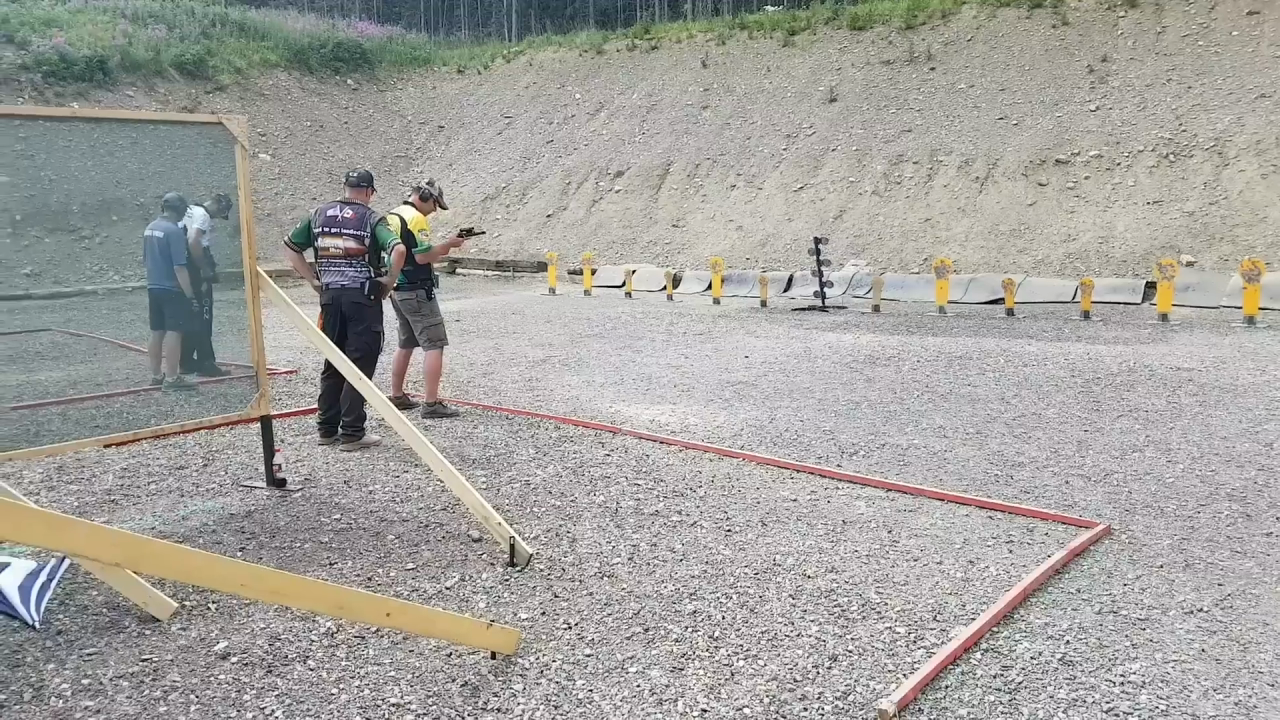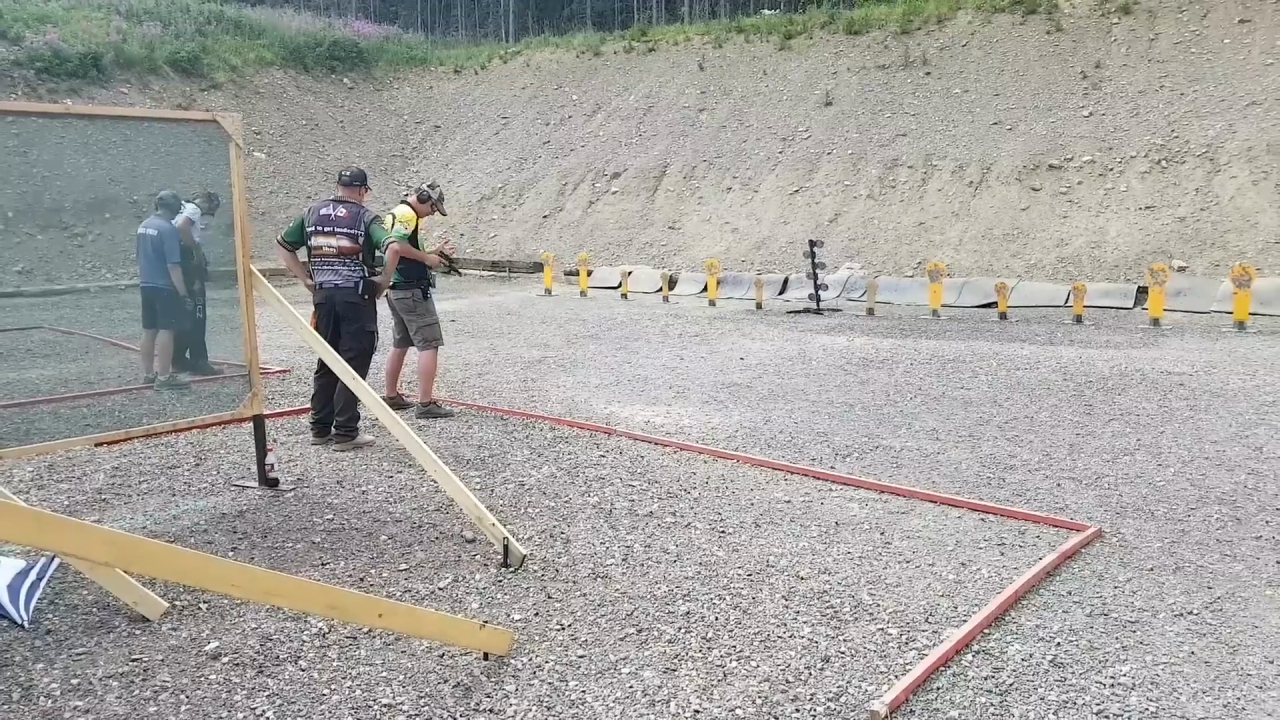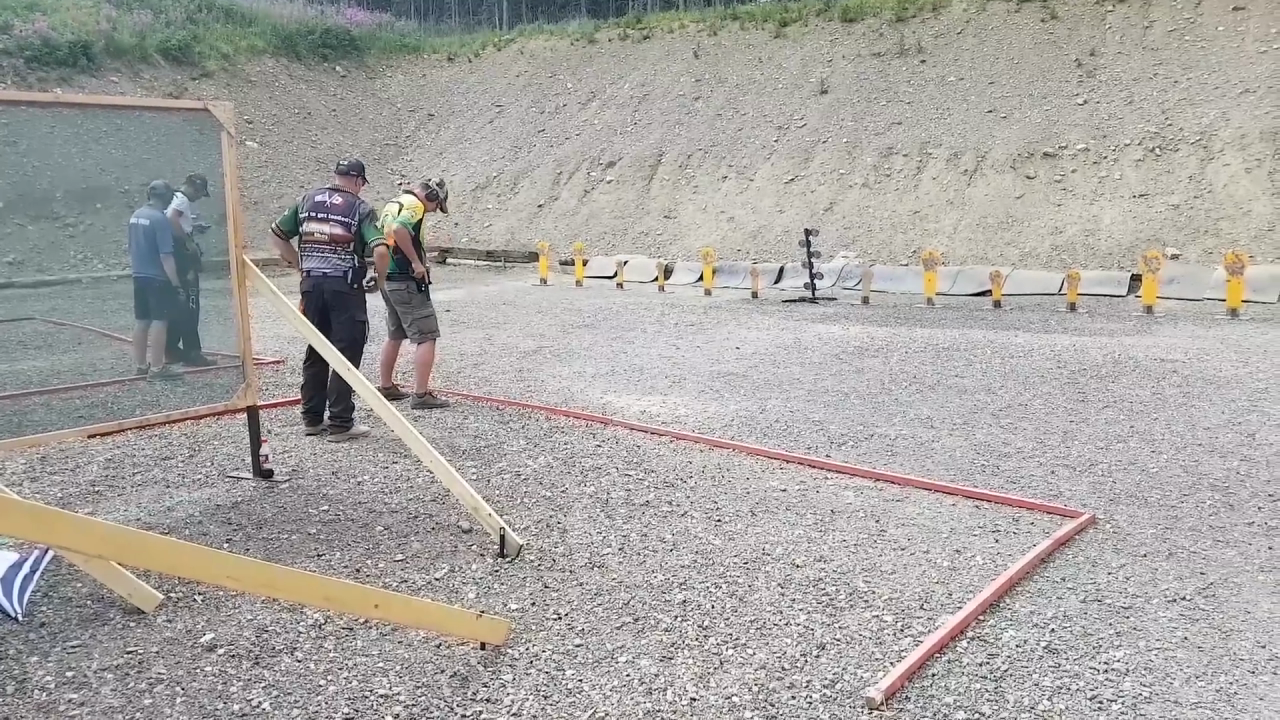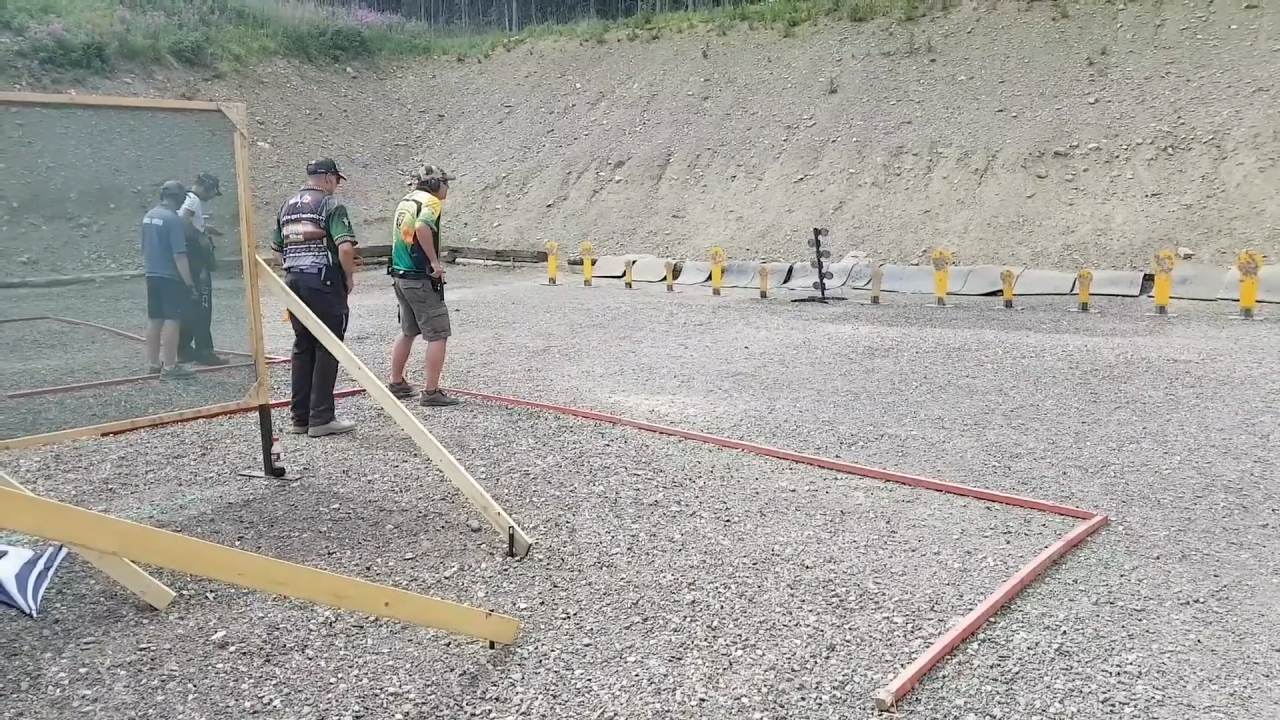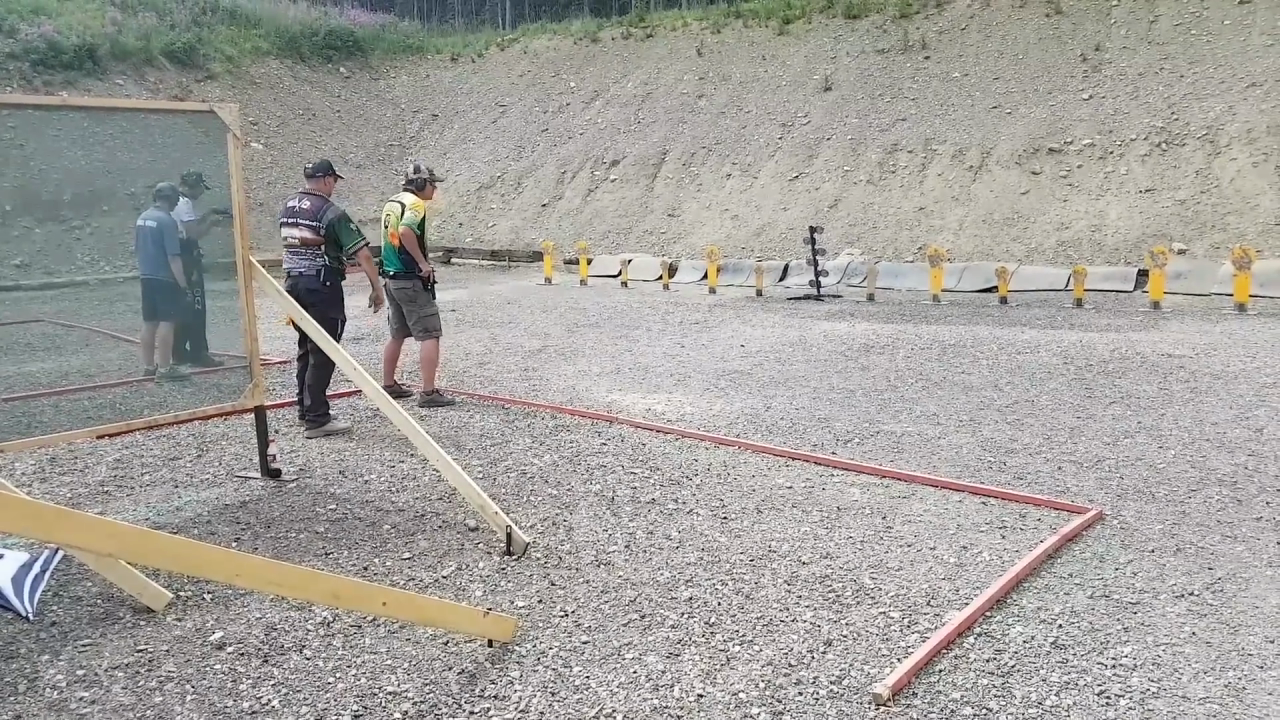
dt=1s
person 1, frame 1
left shoulder: (318, 215)
right shoulder: (371, 218)
left elbow: (290, 247)
right elbow: (398, 249)
left wrist: (313, 280)
right wrist: (389, 281)
left hip: (330, 296)
right hip: (362, 297)
left knee: (333, 363)
right knee: (360, 364)
left ankle: (327, 428)
right ankle: (352, 433)
person 1, frame 2
left shoulder: (312, 213)
right shoulder: (365, 217)
left elbow: (283, 245)
left wrist: (306, 279)
right wrist: (383, 280)
left hip: (323, 295)
right hip: (356, 296)
left knee: (326, 362)
right knee: (354, 364)
left ankle: (320, 428)
right ankle: (345, 433)
person 1, frame 3
left shoulder: (306, 200)
right shoulder: (360, 208)
left elbow: (277, 234)
right elbow: (380, 250)
left wrist: (300, 265)
right wrist: (379, 280)
left hip: (311, 284)
right hip: (345, 286)
left knee: (315, 351)
right knee: (346, 354)
left ankle: (312, 418)
right ankle: (340, 423)
person 1, frame 4
left shoulder: (287, 206)
right shoulder: (332, 205)
left elbow: (278, 251)
right elbow: (346, 249)
right wrist: (349, 277)
left hip: (294, 282)
right hip: (323, 282)
left knee: (303, 348)
right knee: (328, 350)
left ankle: (300, 417)
right ankle: (320, 418)
person 1, frame 5
left shoulder: (287, 207)
right shoulder: (331, 212)
right elbow: (362, 253)
right wrist: (376, 288)
left hip: (293, 283)
right hip: (321, 285)
left knee: (306, 349)
right knee: (322, 353)
left ankle: (306, 410)
right ankle: (316, 419)
person 2, frame 1
left shoulder: (393, 215)
right shoulder: (416, 218)
right elbow: (422, 257)
left wrist: (438, 251)
right wrist: (449, 244)
left hip: (398, 290)
right hip: (417, 291)
left knee: (405, 344)
right knee: (434, 345)
left ankle: (397, 396)
right ankle: (431, 404)
person 2, frame 2
left shoulder: (394, 214)
right shoulder: (407, 214)
right elbow: (397, 245)
left wrist: (432, 254)
right wrist: (426, 257)
left hip: (396, 289)
right hip: (413, 290)
left knee: (400, 344)
right knee: (429, 345)
left ankle: (391, 396)
right ankle: (425, 404)
person 2, frame 3
left shoulder: (393, 203)
right shoulder: (414, 204)
right elbow: (399, 229)
right wrist: (416, 262)
left hip: (389, 280)
right hip: (407, 282)
left knee: (395, 336)
right knee: (426, 337)
left ankle: (386, 387)
right ankle: (421, 395)
person 2, frame 4
left shoulder: (405, 201)
right shoulder: (431, 201)
right elbow: (422, 227)
right wrist: (434, 261)
left hip: (401, 276)
right hip: (422, 279)
left knee: (408, 331)
right knee: (438, 335)
left ankle: (396, 383)
right ankle: (431, 392)
person 2, frame 5
left shoulder: (392, 202)
right shoulder: (414, 203)
right elbow: (406, 231)
right wrist: (422, 262)
left hip: (392, 278)
right hip: (412, 280)
left knee: (397, 334)
right knee: (429, 336)
left ankle: (388, 385)
right ankle: (429, 393)
person 3, frame 1
left shoulder: (150, 228)
right shoulder: (174, 231)
right elbow: (179, 267)
right wrist: (190, 294)
left hip: (153, 288)
right hip: (172, 290)
left knee: (156, 333)
right knee: (173, 333)
left ankle: (157, 375)
right ankle: (171, 379)
person 3, frame 2
left shoulder: (143, 226)
right shoulder: (168, 229)
right elbow: (173, 265)
right wrist: (183, 293)
left hip: (146, 286)
right hip: (164, 288)
left knee: (149, 331)
right knee: (166, 331)
left ankle: (149, 374)
right ankle: (164, 377)
person 3, frame 3
left shoulder: (135, 216)
right shoulder: (160, 219)
left elbow: (131, 248)
right elbow: (166, 255)
right wrist: (176, 283)
left hip: (139, 276)
right hip: (157, 278)
left knee: (141, 322)
right knee: (159, 322)
left ankle: (141, 365)
right ankle: (157, 369)
person 3, frame 4
left shoulder: (148, 216)
right shoulder: (173, 219)
left elbow: (144, 247)
right elbow: (179, 255)
right wrist: (189, 282)
left hip: (152, 276)
right hip: (170, 278)
left knee: (154, 320)
right knee: (171, 321)
left ankle: (154, 364)
right ankle: (169, 367)
person 3, frame 5
left shoulder: (141, 218)
right shoulder: (167, 221)
left elbow: (138, 250)
right elbow: (173, 257)
right wrist: (183, 283)
left hip: (146, 278)
right hip: (164, 280)
left knee: (149, 323)
right knee: (166, 323)
left ankle: (149, 366)
right ankle: (164, 369)
person 4, frame 1
left shoulder: (191, 211)
right shoulder: (203, 215)
left elbow: (188, 240)
right elbow: (193, 242)
right wrist: (204, 268)
left hip: (186, 270)
right hip: (197, 272)
right knee: (202, 317)
left ankle: (186, 361)
right ankle: (205, 363)
person 4, frame 2
left shoulder: (181, 209)
right shoulder: (194, 210)
right elbow: (181, 227)
right wrist: (197, 250)
right hip: (189, 266)
right knee: (196, 315)
left ankle: (179, 359)
right ankle: (199, 361)
person 4, frame 3
left shoulder: (175, 199)
right shoulder: (182, 200)
right elbow: (171, 220)
left wrist: (193, 228)
right wrist: (189, 242)
left hip: (174, 257)
right hip: (182, 256)
left knee: (176, 305)
right knee: (189, 305)
left ankle: (172, 350)
right ankle: (192, 353)
person 4, frame 4
left shoulder: (187, 199)
right shoulder: (193, 201)
right elbow: (182, 220)
left wrist: (204, 230)
right wrist: (201, 236)
left hip: (188, 259)
right hip: (195, 259)
left knee: (189, 305)
right knee: (201, 306)
left ankle: (185, 349)
right ankle: (204, 352)
person 4, frame 5
left shoulder: (175, 203)
right shoulder: (184, 203)
right elbow: (194, 233)
left wrist: (207, 216)
right wrist: (211, 222)
left hip: (180, 261)
right hip: (188, 262)
right knee: (195, 308)
left ankle: (179, 352)
right ankle: (199, 354)
